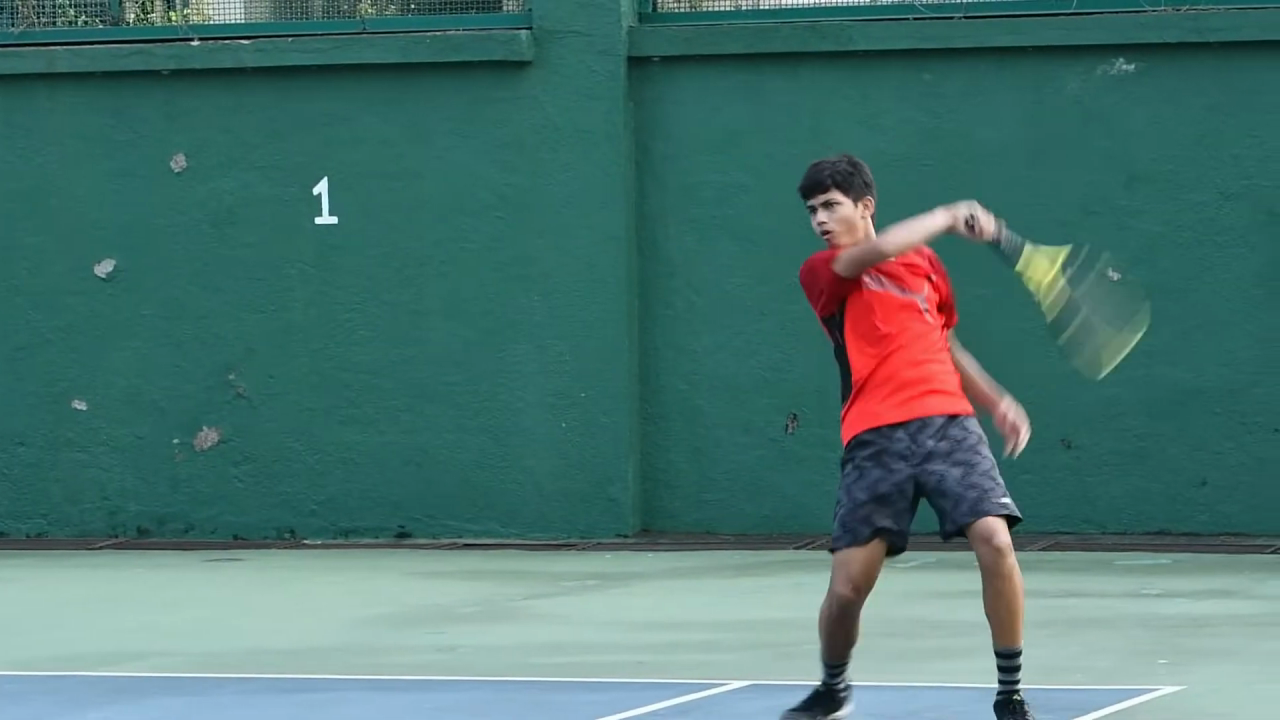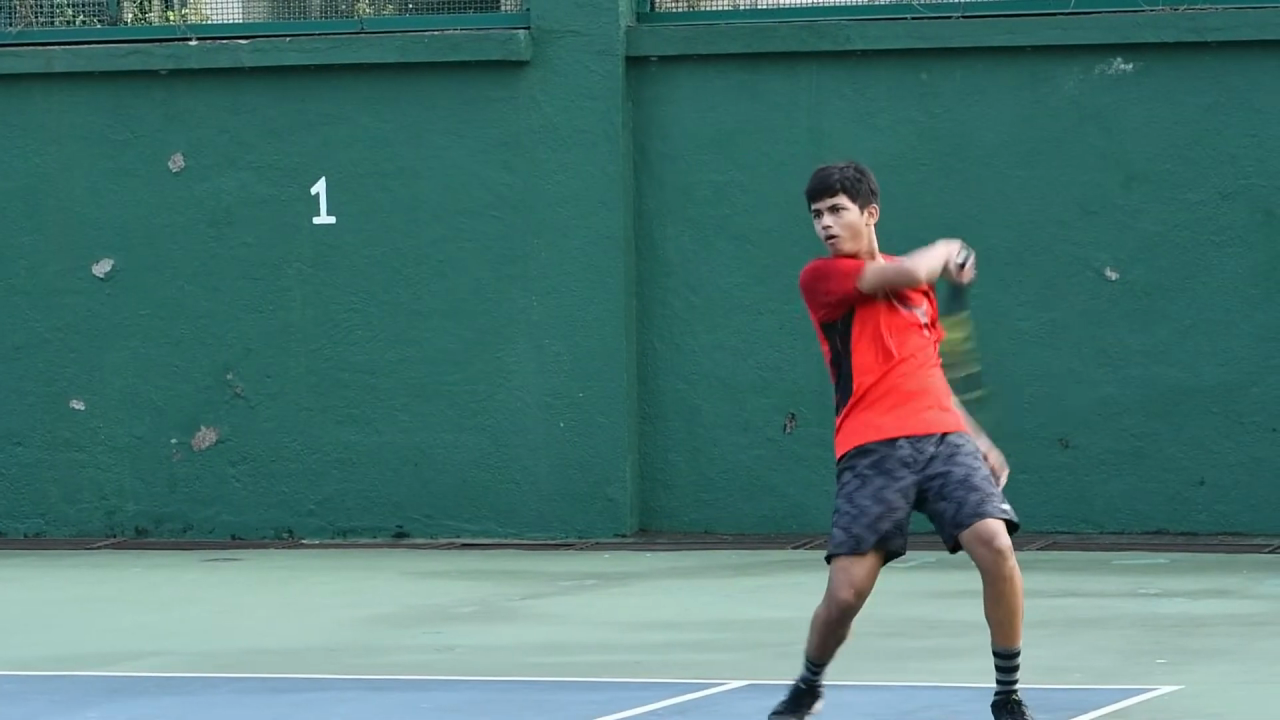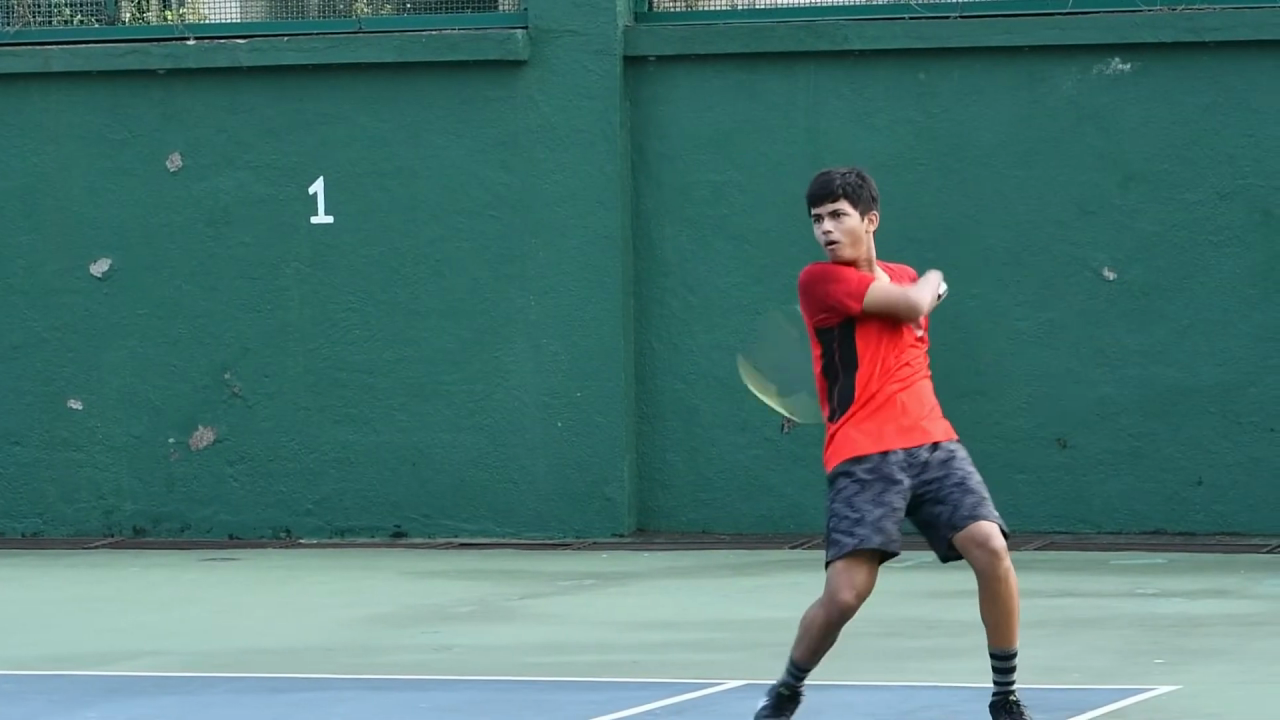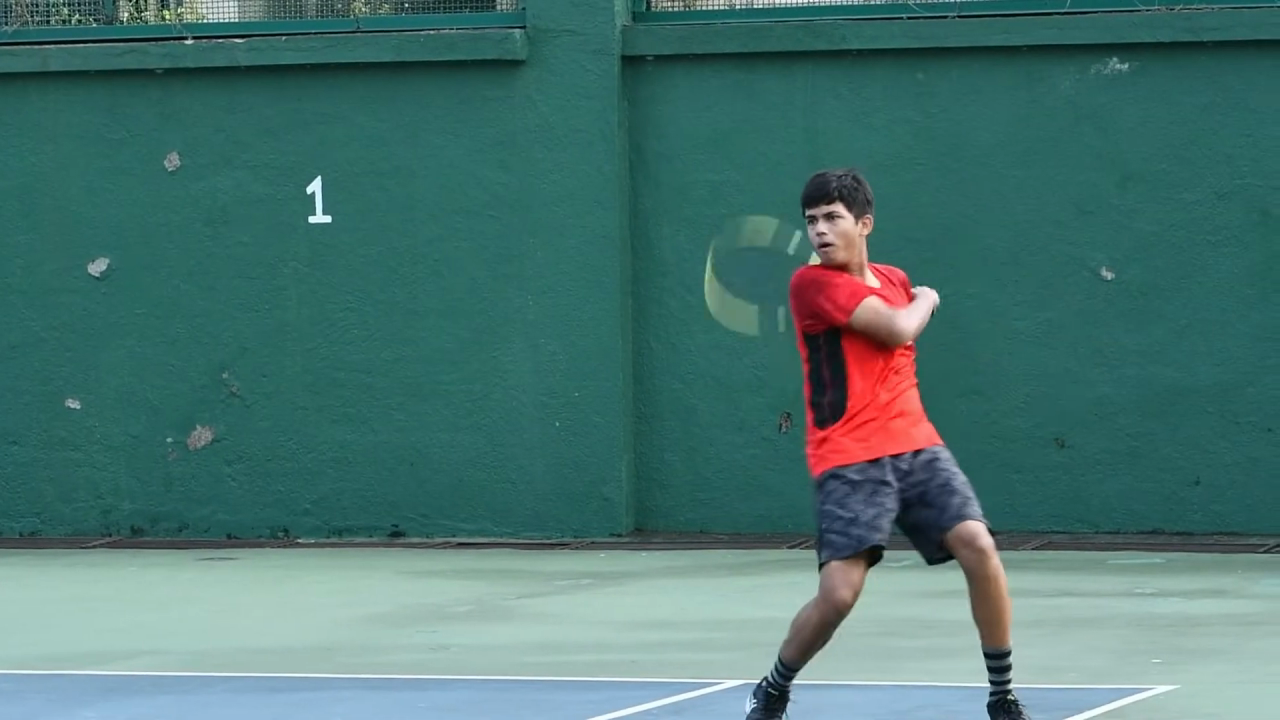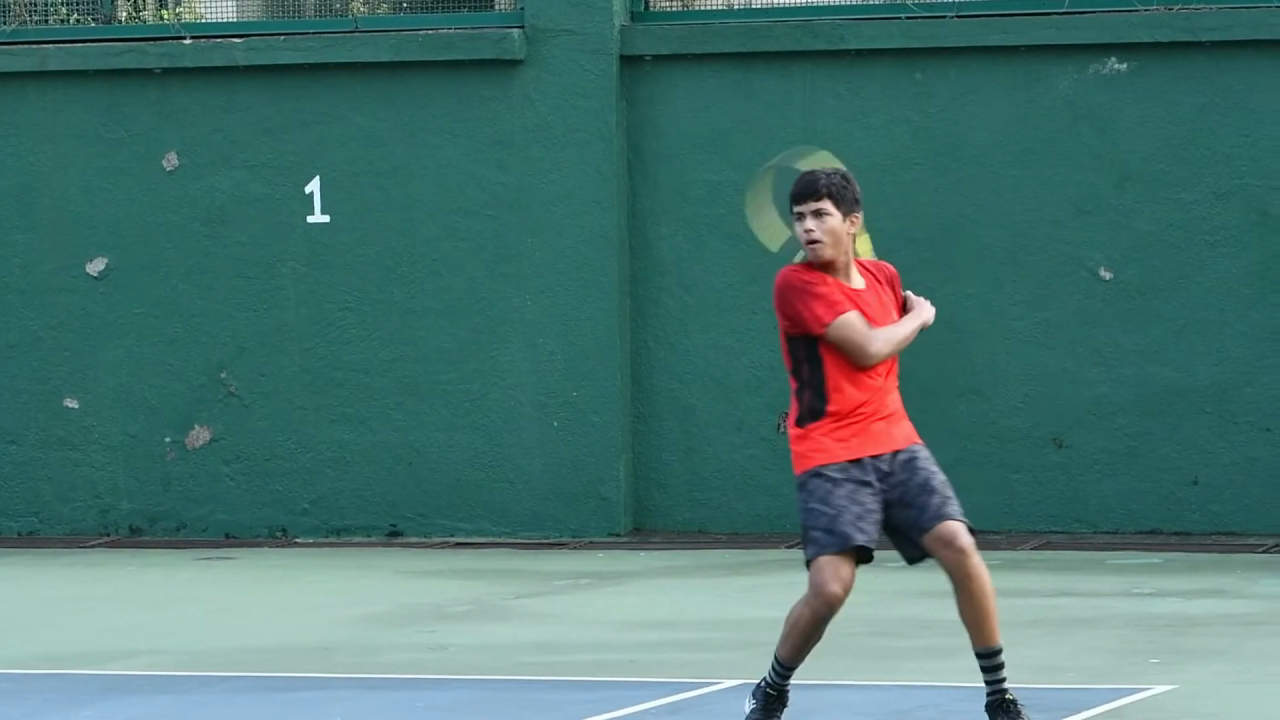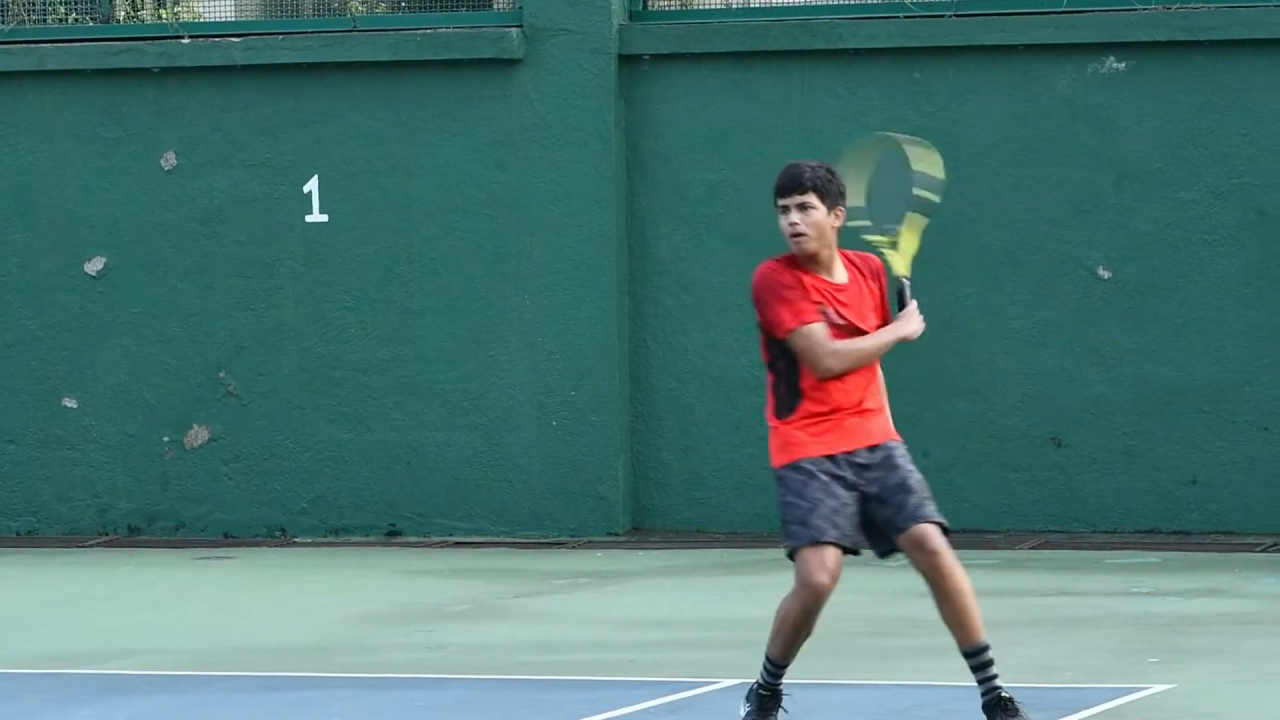
dt=0.1s
person 1, frame 1
left shoulder: (926, 263)
right shoulder: (818, 271)
right elbow: (881, 249)
left wrist: (998, 402)
right wrist: (955, 215)
left hip: (950, 424)
right hip: (874, 439)
left knee: (995, 545)
right knee: (847, 586)
person 1, frame 2
left shoulder: (918, 283)
right shoulder: (821, 277)
right elbow: (907, 273)
left wrist: (976, 440)
right wrist: (947, 249)
left hip: (943, 437)
right hip: (872, 449)
left knee: (996, 547)
right knee: (844, 595)
person 1, frame 3
left shoulder: (905, 279)
right shoulder: (819, 279)
right elbow: (912, 308)
right wrist: (931, 285)
left hip: (933, 444)
right hip: (861, 458)
left knee: (990, 549)
right knee: (843, 595)
person 1, frame 4
left shoulder: (897, 283)
right shoulder: (811, 284)
right elbow: (899, 328)
right wrist: (925, 303)
left hip: (918, 448)
right hip: (850, 462)
left knee: (978, 547)
right knee: (838, 595)
person 1, frame 5
left shoulder: (884, 277)
right shoulder: (797, 284)
right elbow: (873, 348)
right wrist: (917, 318)
left hip: (897, 447)
right hip: (828, 459)
left knee: (959, 548)
right knee: (829, 587)
person 1, frame 6
left shoulder: (871, 271)
right shoulder: (775, 278)
right elbow: (826, 360)
left wrist: (884, 430)
right wrist: (899, 330)
left hip: (874, 444)
right hip: (808, 454)
left knee: (933, 549)
right knee: (817, 578)
